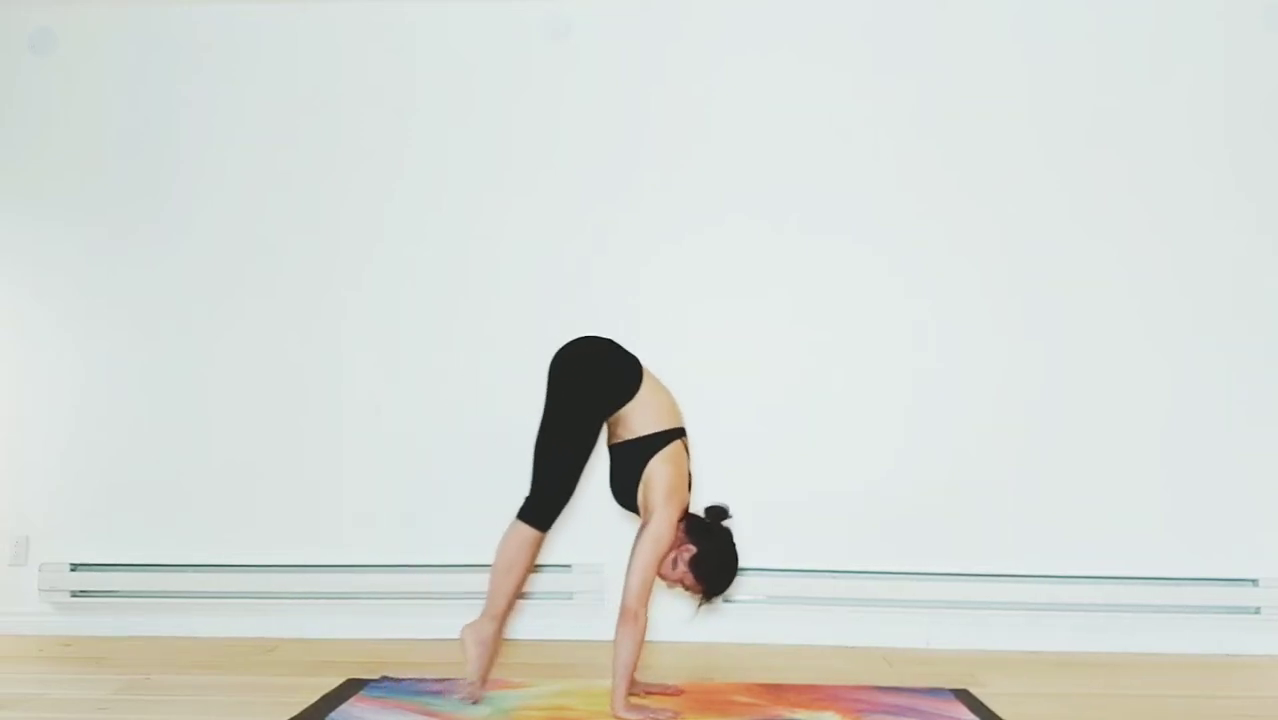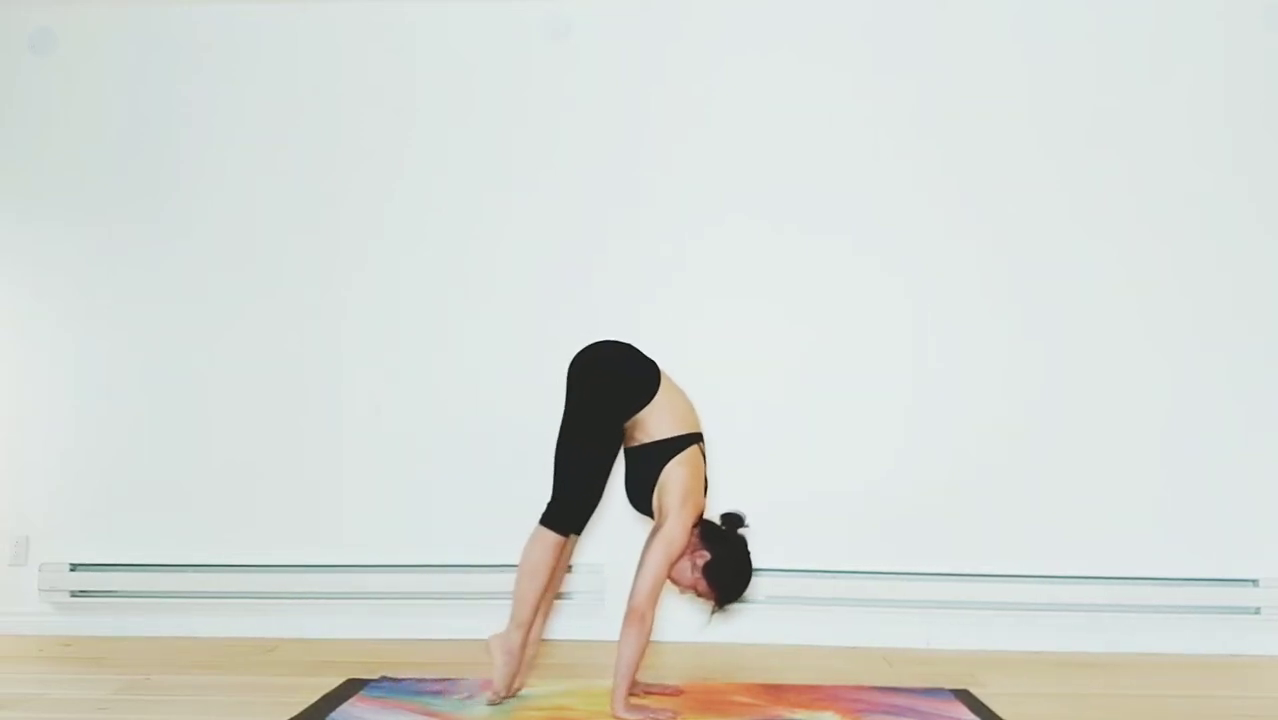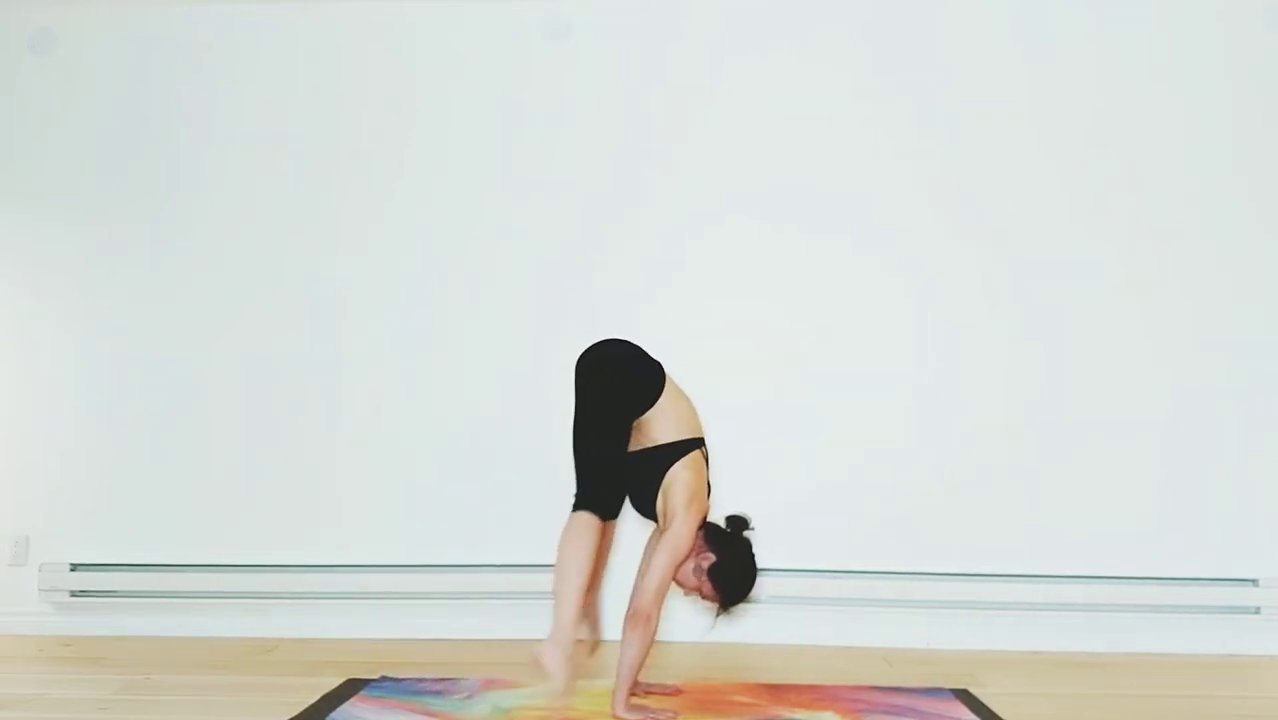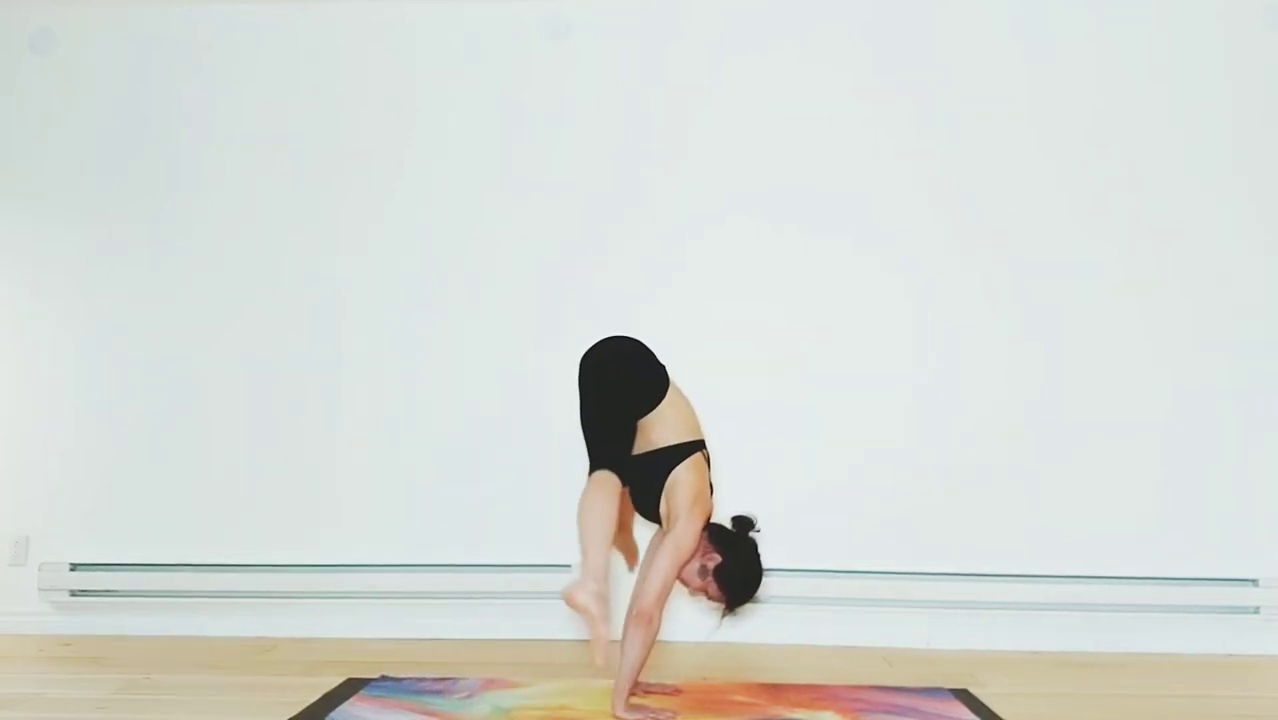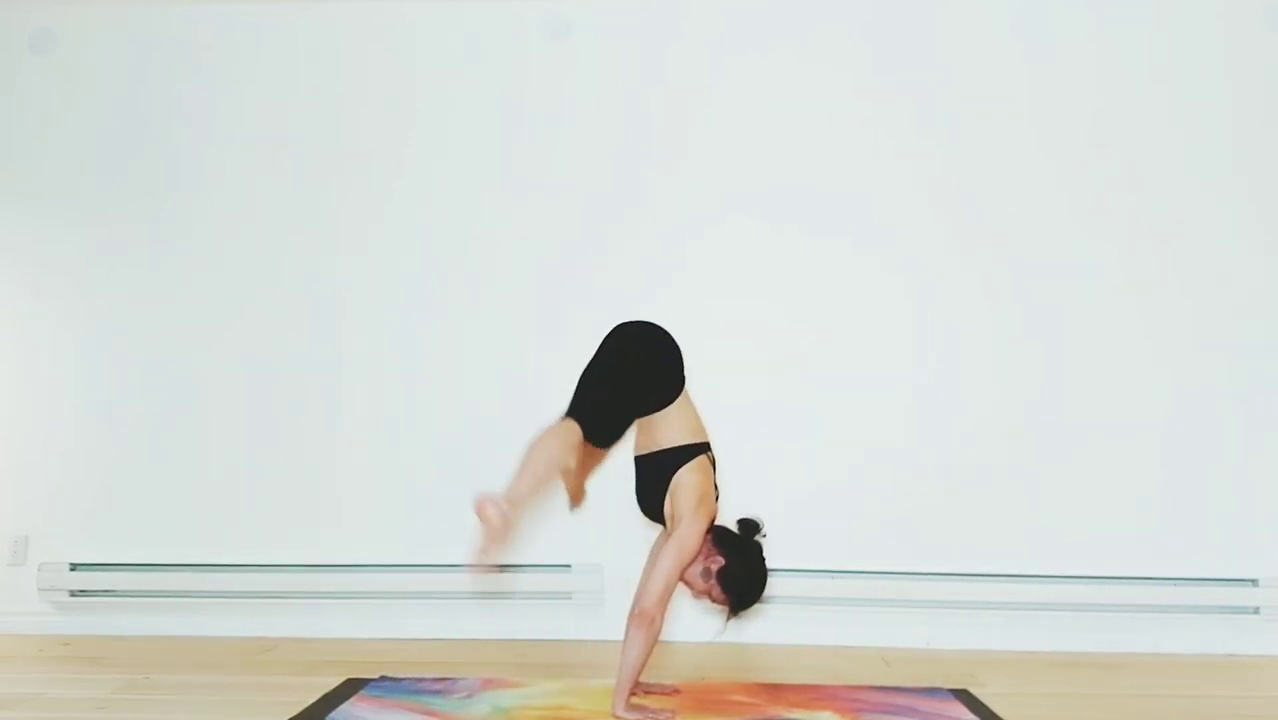
dt=0.3s
person 1, frame 1
left shoulder: (666, 509)
right shoulder: (666, 513)
left elbow: (633, 605)
right elbow: (632, 609)
left wrist: (626, 682)
left hip: (599, 376)
right hip: (590, 370)
left knee: (545, 509)
right knee: (543, 507)
right ankle: (486, 628)
person 1, frame 2
left shoulder: (680, 512)
right shoulder: (680, 517)
left elbow: (639, 606)
right elbow: (639, 610)
left wrist: (628, 682)
left hip: (620, 383)
right hip: (608, 375)
left knee: (572, 519)
right knee: (566, 514)
left ankle: (525, 643)
right ankle: (513, 640)
person 1, frame 3
left shoulder: (685, 523)
right shoulder: (685, 520)
left elbow: (641, 604)
right elbow: (643, 611)
left wrist: (625, 682)
left hip: (621, 381)
right hip: (615, 372)
left knee: (608, 509)
right knee: (595, 503)
left ankle: (583, 613)
right ankle: (560, 638)
person 1, frame 4
left shoulder: (684, 514)
right shoulder: (689, 523)
left elbow: (644, 606)
right elbow: (645, 612)
left wrist: (627, 681)
left hip: (627, 379)
right hip: (616, 367)
left knee: (624, 480)
right knee: (609, 473)
left ankle: (622, 537)
person 1, frame 5
left shoulder: (688, 520)
right shoulder: (694, 522)
right elbow: (646, 612)
left wrist: (629, 681)
left hip: (652, 367)
left knee: (597, 436)
left ankle: (575, 469)
